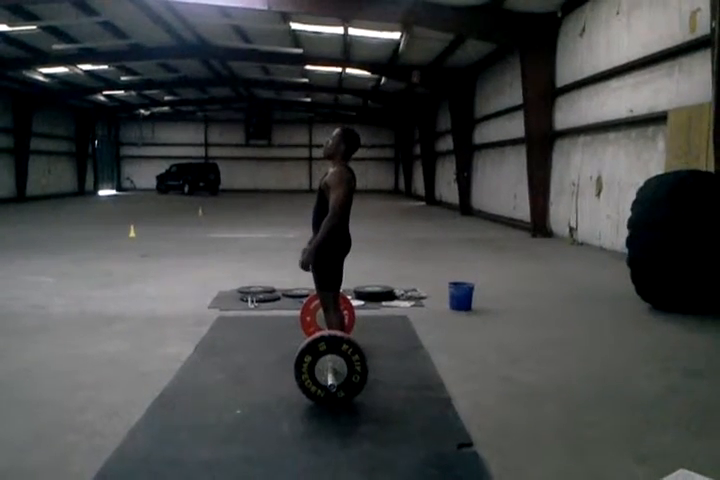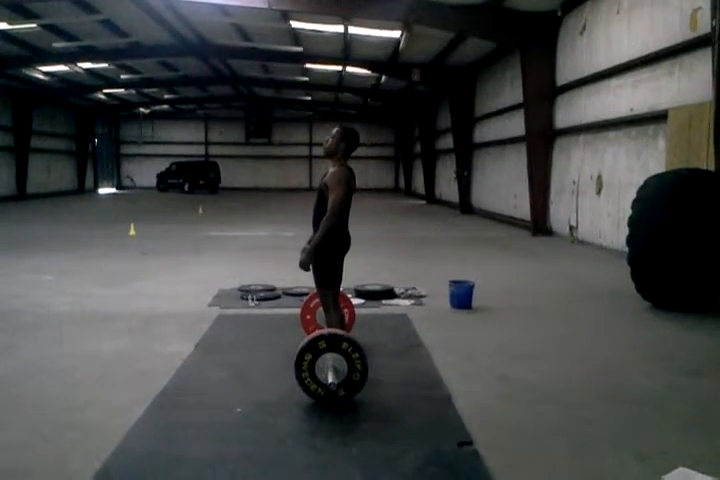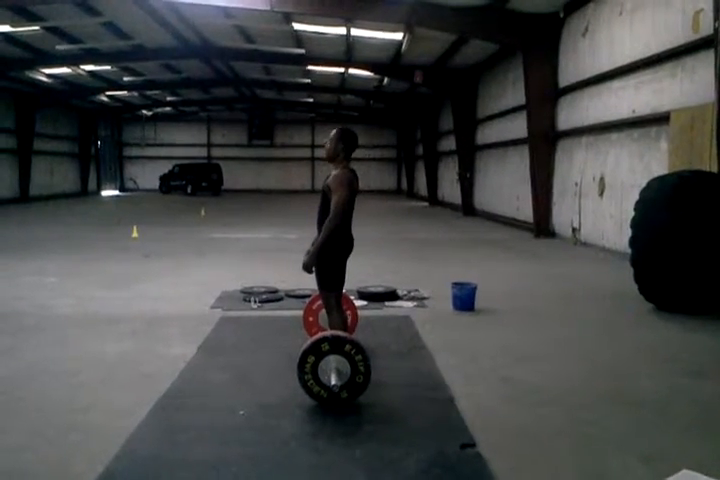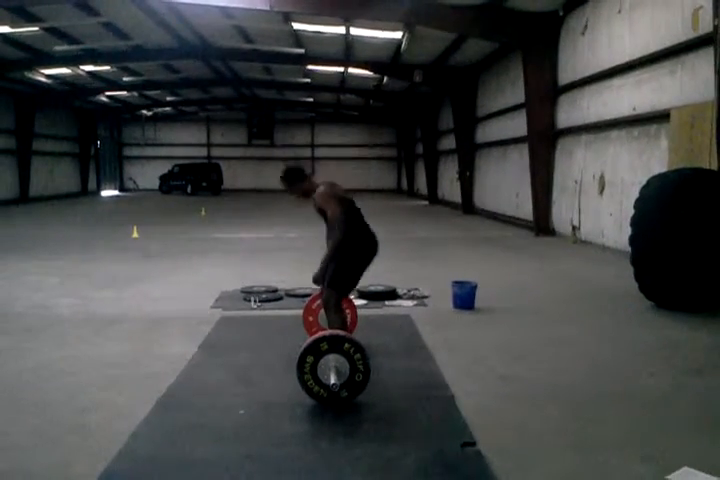
dt=0.3s
person 1, frame 1
left shoulder: (339, 174)
right shoulder: (336, 172)
left elbow: (334, 216)
left wrist: (312, 250)
right wrist: (312, 244)
left hip: (330, 245)
right hip: (328, 243)
left knee: (330, 305)
right knee: (330, 303)
person 1, frame 2
left shoulder: (339, 174)
right shoulder: (337, 171)
left elbow: (332, 216)
left wrist: (310, 250)
right wrist: (311, 243)
left hip: (330, 244)
right hip: (327, 242)
left knee: (330, 303)
right knee: (330, 301)
person 1, frame 3
left shoulder: (341, 176)
right shoulder: (340, 174)
left elbow: (335, 218)
left wrist: (313, 254)
right wrist: (314, 247)
left hip: (333, 246)
right hip: (332, 244)
left knee: (332, 304)
right knee: (332, 302)
person 1, frame 4
left shoulder: (323, 193)
right shoulder: (324, 191)
left elbow: (339, 231)
left wrist: (323, 268)
right wrist: (327, 263)
left hip: (356, 249)
right hip: (355, 247)
left knee: (330, 302)
right knee: (331, 300)
